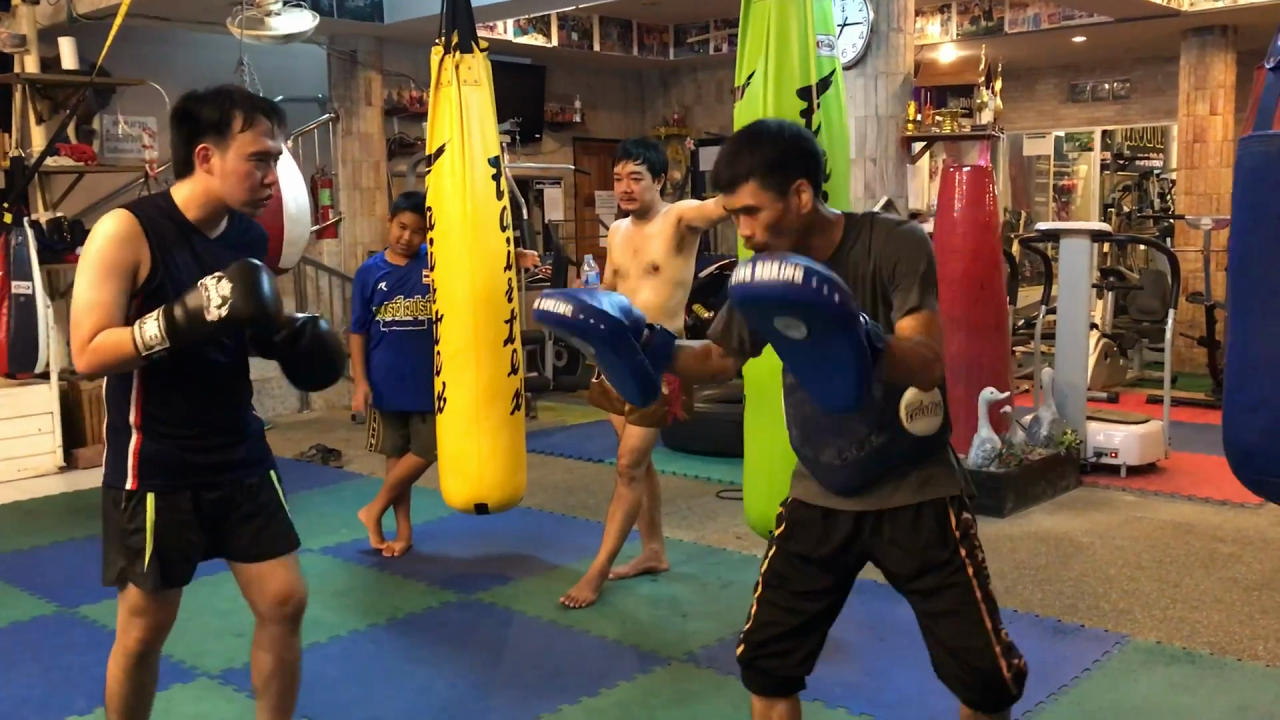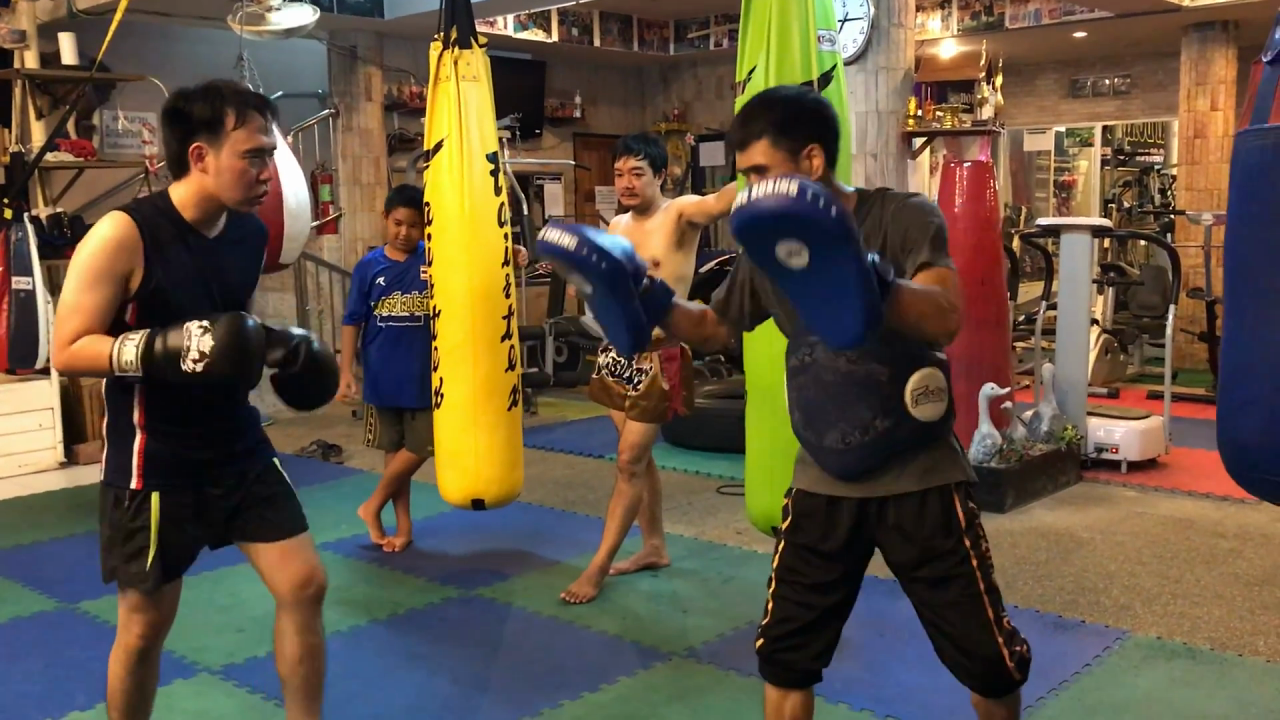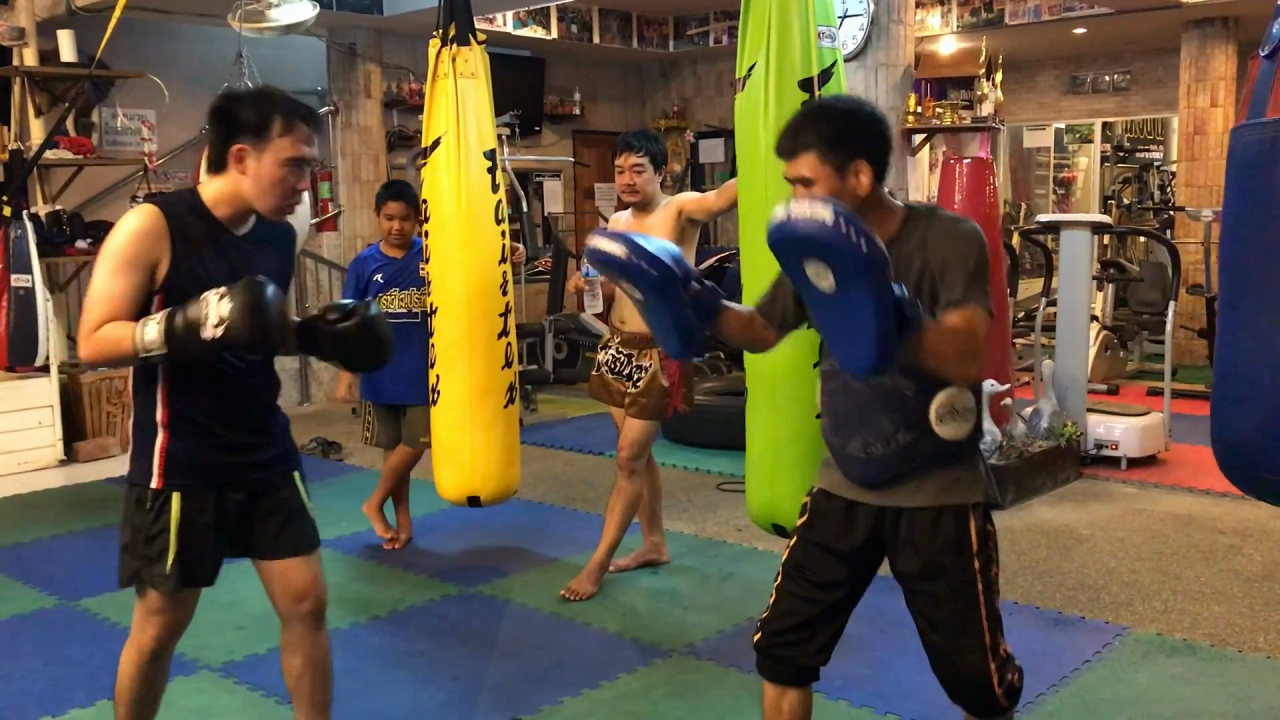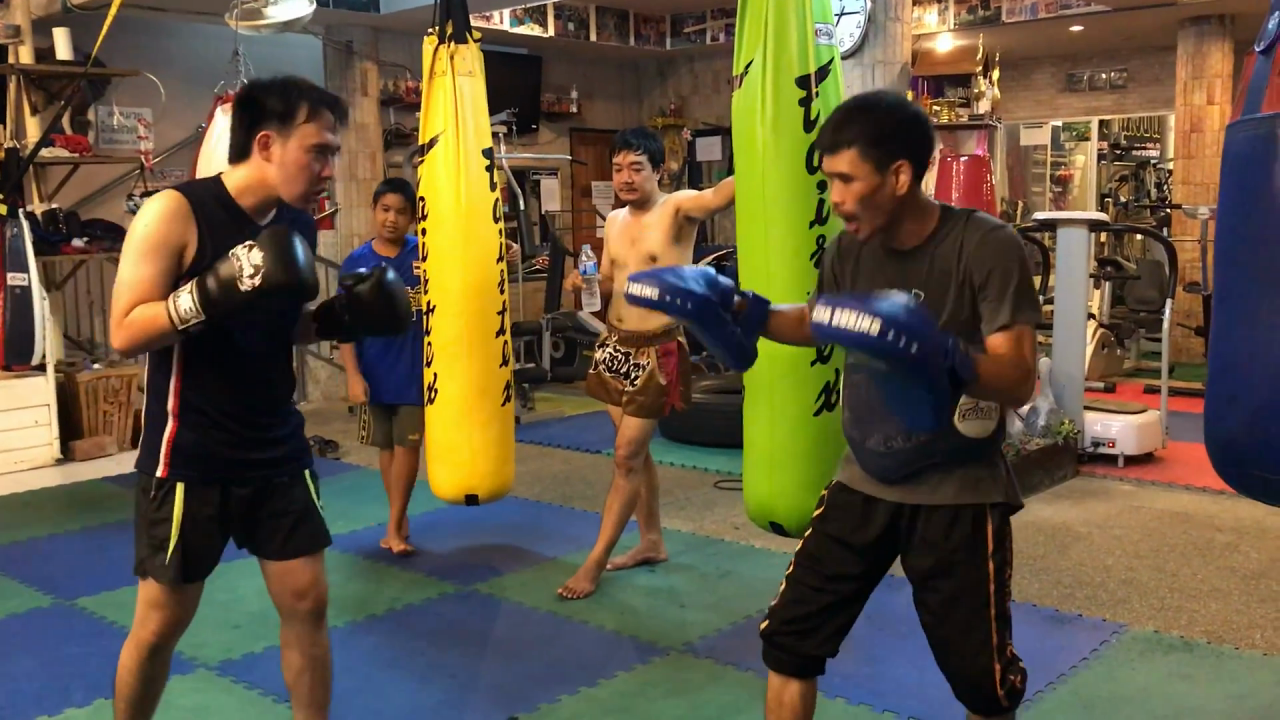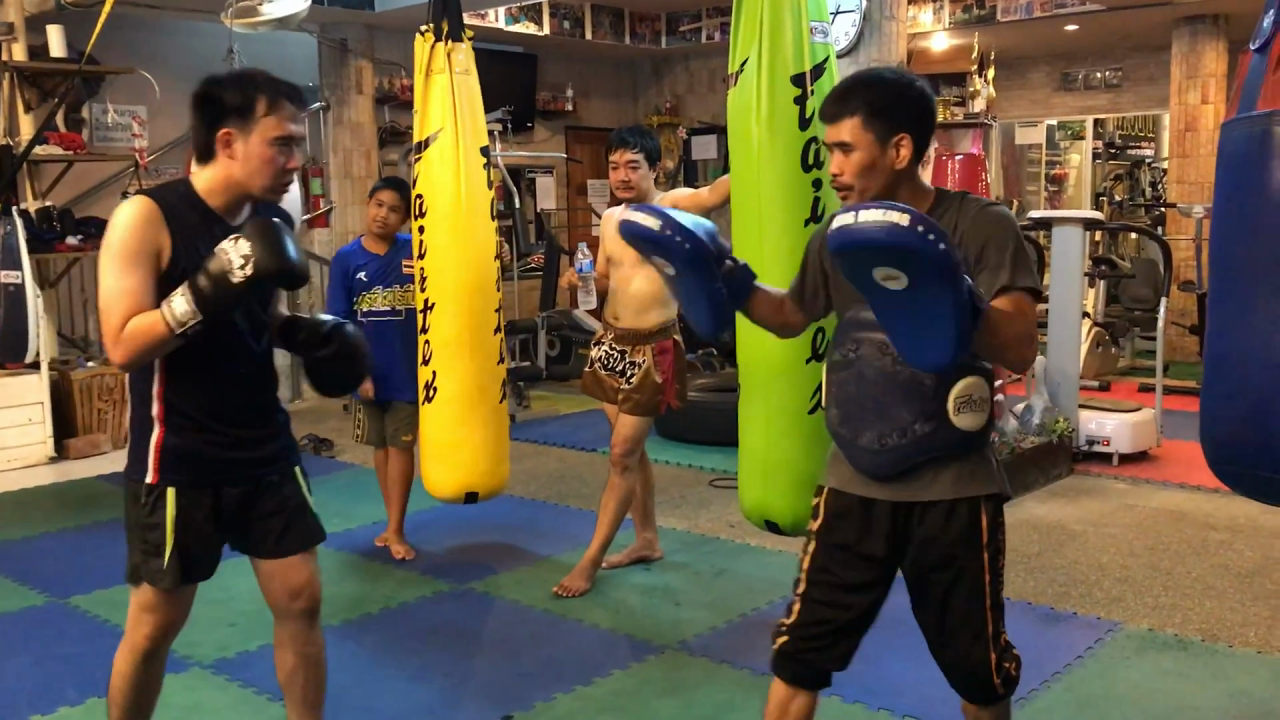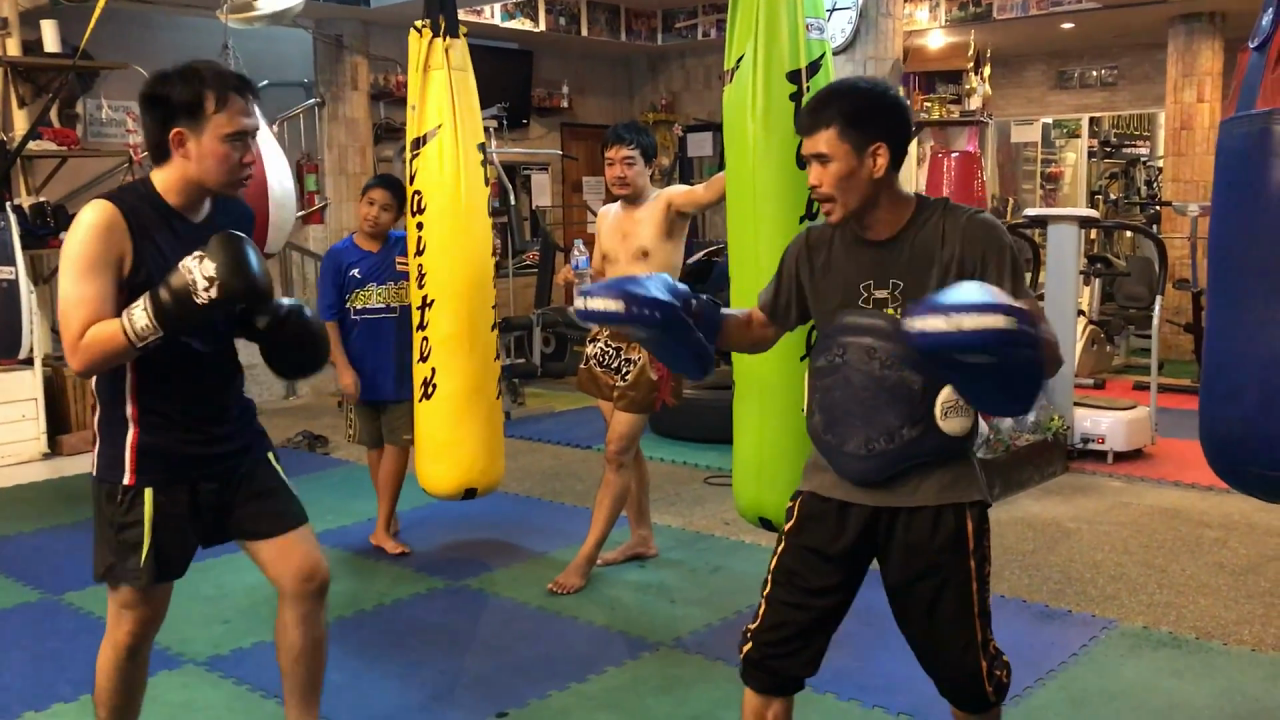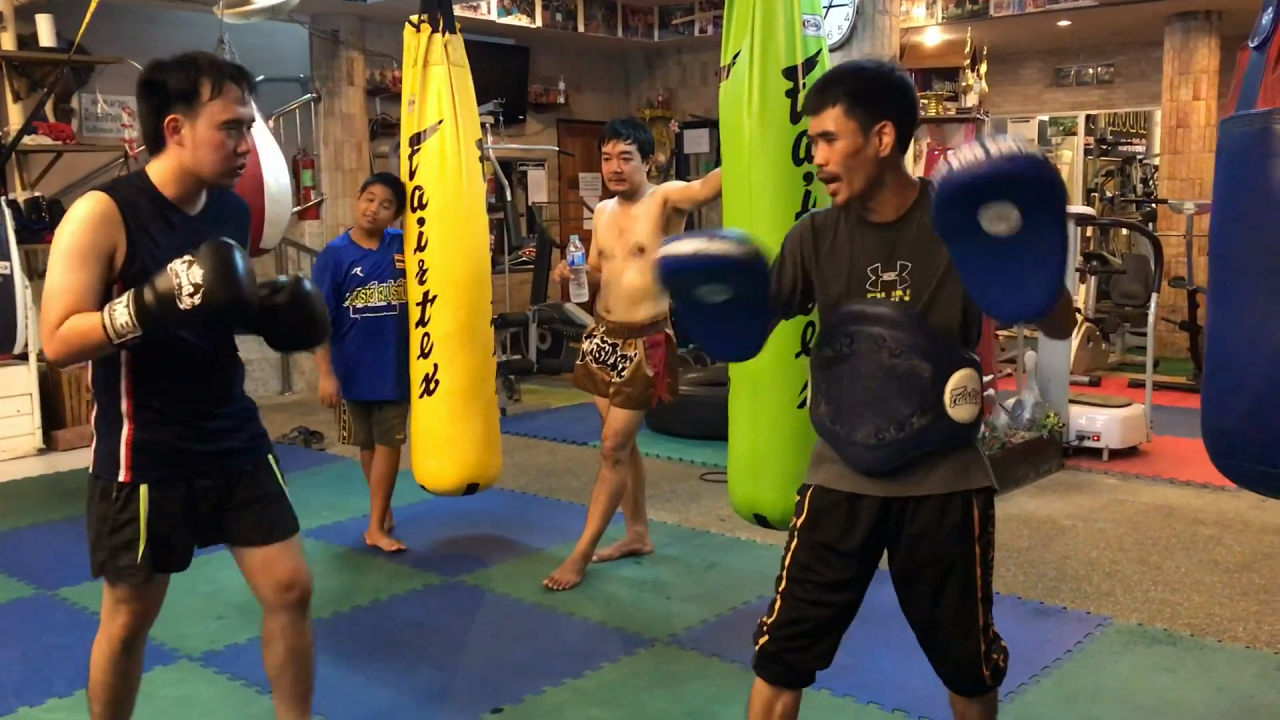
dt=0.2s
person 1, frame 1
left shoulder: (249, 235)
right shoulder: (126, 232)
right elbow: (89, 352)
left wrist: (283, 338)
right wrist: (187, 317)
left hip: (238, 456)
right hip: (155, 464)
left knee: (284, 602)
right knee: (145, 627)
person 1, frame 2
left shoulder: (251, 232)
right shoulder: (122, 236)
right elbow: (67, 351)
left wrist: (275, 347)
right wrist: (163, 350)
left hip: (238, 449)
right hip: (155, 462)
left knee: (305, 586)
right knee: (145, 624)
person 1, frame 3
left shoulder: (278, 237)
right shoulder: (150, 227)
right elbow: (92, 344)
left wrist: (318, 334)
right wrist: (185, 324)
left hip: (264, 455)
right hip: (180, 464)
left knee: (305, 602)
right knee: (158, 626)
person 1, frame 4
left shoulder: (296, 228)
right shoulder: (173, 212)
right elbow: (126, 333)
left wrist: (340, 315)
right wrist: (216, 289)
left hip: (276, 450)
right hip: (189, 456)
left knee: (306, 602)
right knee: (161, 620)
person 1, frame 5
left shoulder: (272, 222)
right shoulder: (145, 219)
right elbow: (123, 345)
left wrist: (304, 333)
right wrist: (211, 288)
left hip: (264, 450)
right hip: (177, 458)
left knee: (299, 602)
right knee: (155, 622)
person 1, frame 6
left shoulder: (234, 216)
right shoulder: (106, 222)
right elbow: (81, 352)
left wrist: (264, 320)
right wrist: (171, 301)
left hip: (235, 441)
right hip: (147, 457)
left knee: (307, 578)
right knee: (135, 621)
person 1, frame 7
left shoulder: (232, 210)
right shoulder: (103, 214)
right elbow: (58, 338)
left wrist: (270, 309)
right wrist: (156, 301)
left hip: (234, 439)
right hip: (147, 454)
left knee: (289, 591)
right knee: (129, 616)
person 2, frame 1
left shoulder: (896, 245)
right shoulder: (764, 273)
left elbow: (927, 363)
right elbow: (721, 357)
left wrist: (854, 333)
right wrist: (649, 344)
left hip: (917, 491)
right hip: (822, 495)
right knee: (767, 658)
person 2, frame 2
left shoulder: (904, 218)
right shoulder: (768, 247)
left elbow: (943, 322)
right elbow: (714, 326)
left wrist: (860, 274)
right wrist: (647, 296)
left hip: (920, 478)
right hip: (824, 483)
left knee: (988, 661)
right knee: (785, 651)
person 2, frame 3
left shoulder: (954, 239)
left elbow: (970, 360)
right elbow: (762, 329)
left hip: (943, 492)
right hip: (846, 488)
right knee: (783, 647)
person 2, frame 4
left shoulder: (985, 248)
right shoulder: (847, 250)
left elbow: (1017, 381)
right elbow: (815, 325)
left wrist: (943, 355)
right wrist: (752, 310)
left hip: (960, 491)
right hip: (866, 481)
right knee: (791, 636)
person 2, frame 5
left shoulder: (982, 229)
right shoulder: (834, 236)
left elbow: (1019, 349)
right elbow: (793, 316)
left wrist: (944, 295)
right wrist: (732, 279)
left hip: (956, 486)
right hip: (858, 481)
right knee: (804, 647)
person 2, frame 6
left shoulder: (964, 238)
right shoulder: (813, 248)
left elbow: (1044, 356)
right elbow: (758, 330)
left hip: (936, 491)
right hip: (833, 486)
right knee: (768, 658)
person 2, frame 7
right shoulder: (817, 233)
left elbow: (1061, 321)
left hip: (945, 480)
right hip: (842, 477)
left knee: (968, 661)
right knee: (782, 651)
person 3, frame 1
left shoulder: (681, 218)
right shoulder: (617, 230)
left elbow: (720, 207)
left knee: (629, 465)
right knee: (636, 459)
left ankle: (597, 570)
right ankle: (653, 551)
person 3, frame 2
left shoulder: (681, 213)
right shoulder: (615, 225)
left elbow: (722, 201)
left hip: (659, 356)
right hip: (618, 351)
left knee: (629, 461)
right knee: (638, 455)
left ankle: (598, 566)
right ankle: (654, 547)
person 3, frame 3
left shoulder: (681, 210)
right shoulder: (616, 222)
left elbow: (723, 197)
right wrist: (587, 283)
left hip: (659, 353)
right hip: (617, 348)
left knee: (629, 458)
right knee: (638, 451)
left ankle: (598, 563)
right ankle: (654, 544)
person 3, frame 4
left shoulder: (678, 208)
right shoulder: (613, 221)
left elbow: (721, 194)
right wrist: (584, 282)
left hip: (656, 351)
right hip: (614, 346)
left knee: (626, 456)
right knee: (635, 449)
left ankle: (595, 561)
right ankle: (651, 542)
person 3, frame 5
left shoulder: (674, 206)
right shoulder: (609, 219)
left elbow: (716, 192)
right wrist: (580, 280)
left hip: (652, 349)
right hip: (610, 344)
left knee: (621, 454)
right knee: (630, 448)
left ankle: (591, 559)
right ankle: (647, 540)
person 3, frame 6
left shoulder: (670, 203)
right shoulder: (605, 215)
left elbow: (713, 189)
right wrist: (575, 277)
left hip: (647, 347)
right hip: (606, 341)
left knee: (617, 452)
right knee: (625, 445)
left ankle: (585, 557)
right ankle: (642, 537)
person 3, frame 7
left shoulder: (667, 199)
right shoulder: (602, 211)
left elbow: (709, 186)
right wrist: (572, 272)
left hip: (644, 343)
right hip: (602, 337)
left knee: (613, 448)
right knee: (621, 441)
left ankle: (581, 553)
right ankle: (637, 533)
person 4, frame 1
right shoulder: (369, 272)
right elbow: (358, 331)
left wrist: (515, 257)
right wrist: (360, 383)
left hip: (427, 381)
right hip: (386, 383)
left knee: (424, 452)
right knee: (396, 454)
left ankle: (375, 510)
right ankle: (403, 529)
person 4, frame 2
right shoulder: (368, 267)
right elbow: (352, 323)
left wrist: (512, 254)
right wrist: (346, 371)
left hip: (423, 377)
right hip: (382, 377)
left knee: (419, 448)
right knee: (394, 449)
left ankle: (373, 507)
right ankle: (403, 525)
person 4, frame 3
right shoulder: (363, 264)
left wrist: (508, 250)
right wrist: (345, 372)
left hip: (421, 372)
right hip: (379, 374)
left knee: (414, 444)
right knee: (392, 446)
left ankle: (376, 503)
right ankle: (402, 521)
person 4, frame 4
right shoulder: (356, 262)
left wrist: (502, 248)
right wrist: (353, 375)
left hip: (414, 371)
right hip: (375, 372)
left knee: (408, 443)
right knee: (387, 445)
left ankle: (397, 523)
right ankle: (396, 522)
person 4, frame 5
left shoulder: (417, 250)
right shoulder: (347, 259)
right elbow: (338, 322)
left hip: (409, 371)
right hip: (371, 372)
left knee: (401, 445)
right knee: (382, 445)
left ankle: (395, 530)
right ankle: (393, 521)
person 4, frame 6
left shoulder: (410, 248)
right shoulder: (338, 256)
right elbow: (327, 318)
right wrist: (344, 368)
left hip: (402, 369)
right hip: (362, 370)
left knee: (397, 443)
right knee: (375, 444)
left ankle: (382, 528)
right ankle: (389, 517)
person 4, frame 7
left shoulder: (404, 246)
right shoulder: (336, 253)
right wrist: (325, 372)
left hip: (395, 367)
right hip: (354, 369)
left knee: (388, 443)
right knee: (366, 444)
left ankle: (377, 526)
right ankle: (384, 511)
